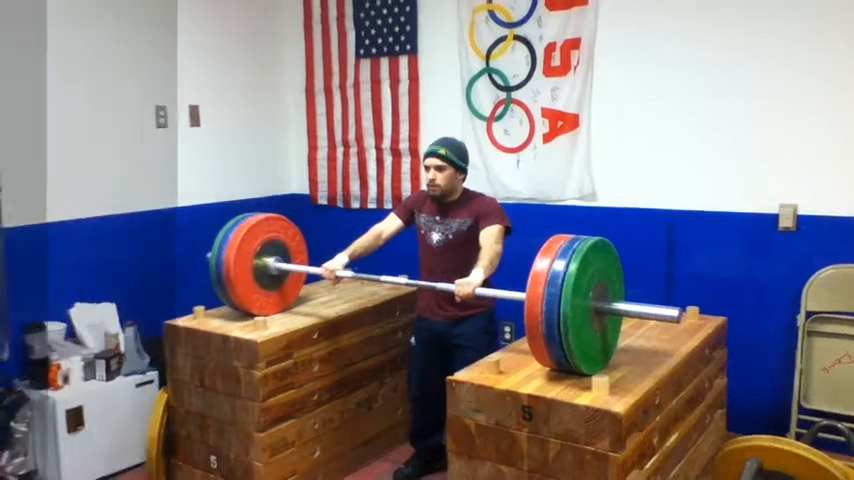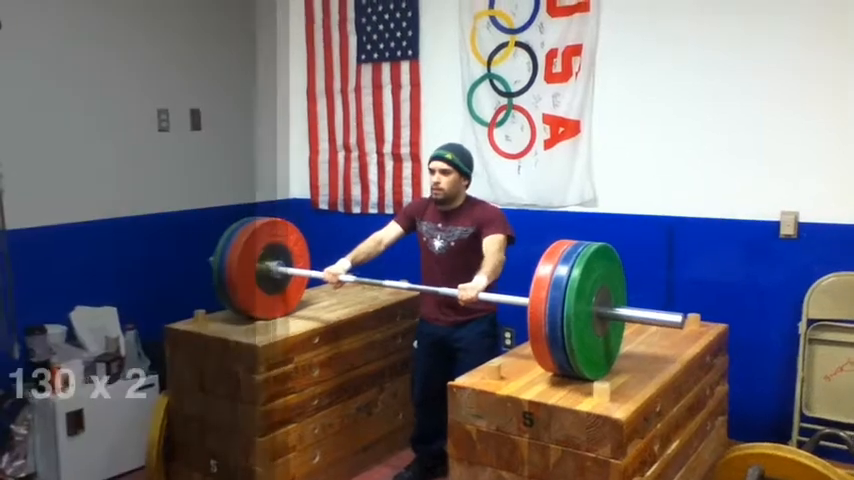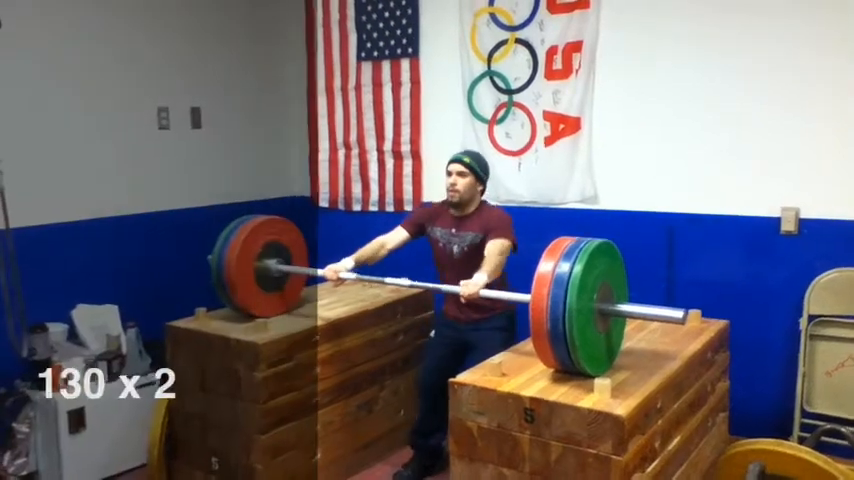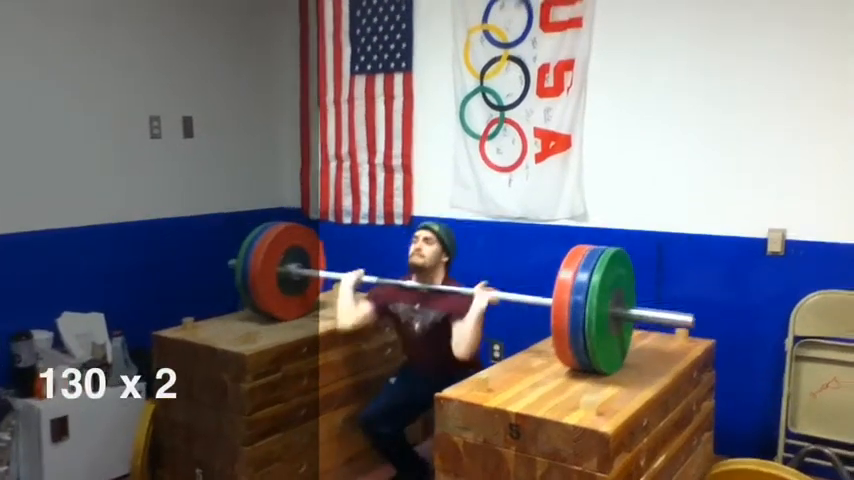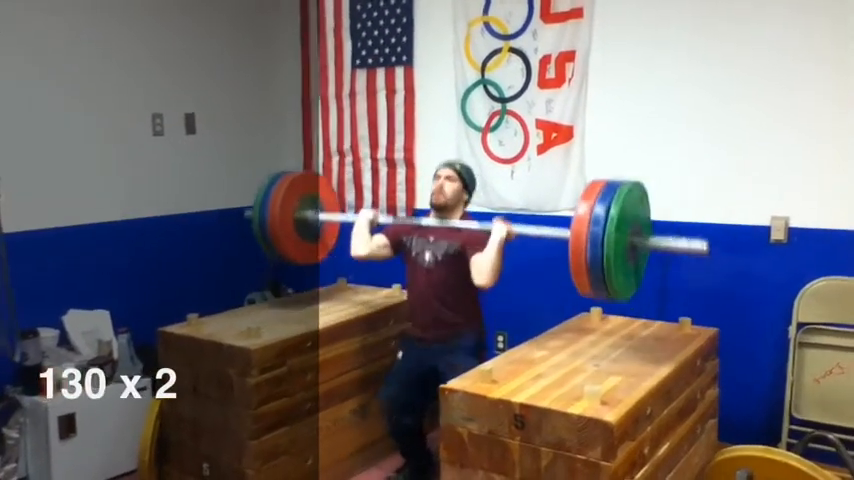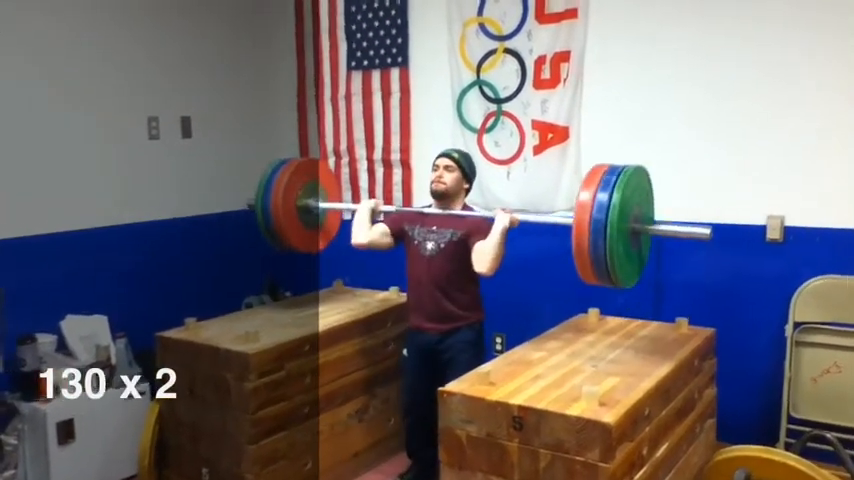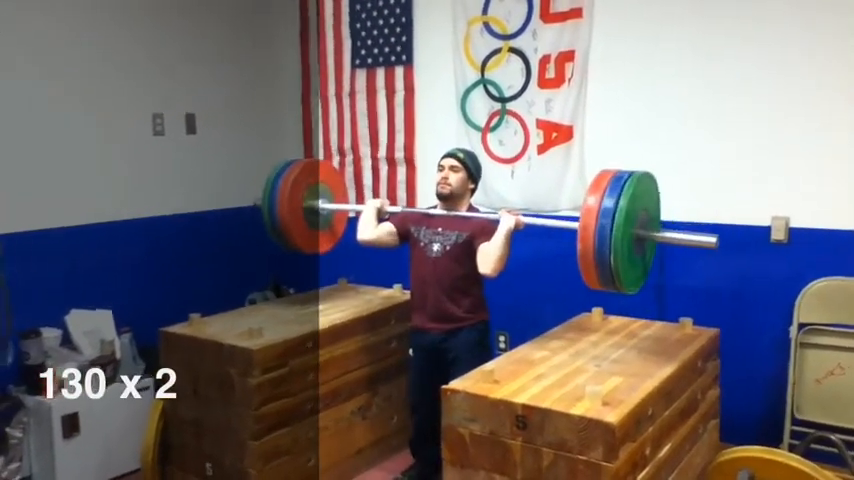
dt=0.5s
person 1, frame 1
left shoulder: (484, 207)
right shoulder: (418, 202)
left elbow: (492, 244)
right elbow: (381, 231)
left wrist: (476, 278)
right wrist: (344, 258)
left hip: (472, 321)
right hip: (429, 317)
right knee: (422, 390)
person 1, frame 2
left shoulder: (486, 215)
right shoulder: (419, 209)
left elbow: (495, 253)
right elbow: (381, 238)
left wrist: (479, 283)
right wrist: (345, 264)
left hip: (474, 325)
right hip: (431, 322)
right knee: (426, 395)
person 1, frame 3
left shoulder: (495, 219)
right shoulder: (430, 214)
left elbow: (496, 255)
right elbow: (387, 242)
left wrist: (480, 280)
right wrist: (349, 262)
left hip: (492, 322)
right hip: (452, 318)
right knee: (431, 385)
right ankle: (427, 453)
person 1, frame 4
left shoulder: (457, 299)
right shoulder: (392, 292)
left elbow: (463, 353)
right elbow: (346, 322)
left wrist: (478, 307)
right wrist: (348, 284)
left hip: (458, 381)
right hip: (416, 374)
right knee: (374, 420)
person 1, frame 5
left shoulder: (473, 235)
right shoulder: (408, 230)
left elbow: (483, 279)
right elbow: (361, 251)
left wrist: (498, 237)
right wrist: (364, 219)
left hip: (461, 344)
right hip: (418, 340)
right knee: (398, 409)
person 1, frame 6
left shoulder: (476, 224)
right shoulder: (409, 219)
left elbow: (484, 266)
right elbow: (361, 240)
left wrist: (501, 226)
right wrist: (366, 209)
left hip: (461, 334)
right hip: (419, 332)
right knee: (417, 406)
person 1, frame 7
left shoulder: (481, 225)
right shoulder: (414, 219)
left elbow: (489, 267)
right elbow: (367, 236)
left wrist: (506, 228)
right wrist: (372, 208)
left hip: (466, 334)
right hip: (423, 331)
right knee: (422, 405)
